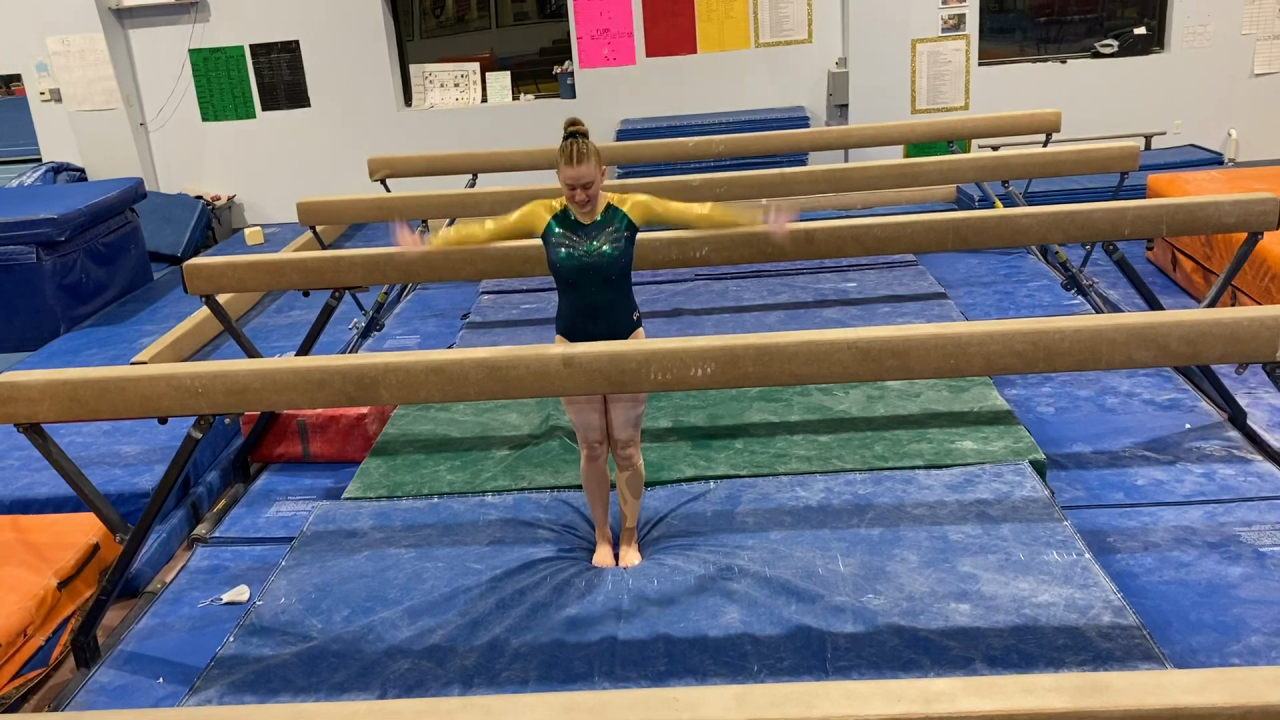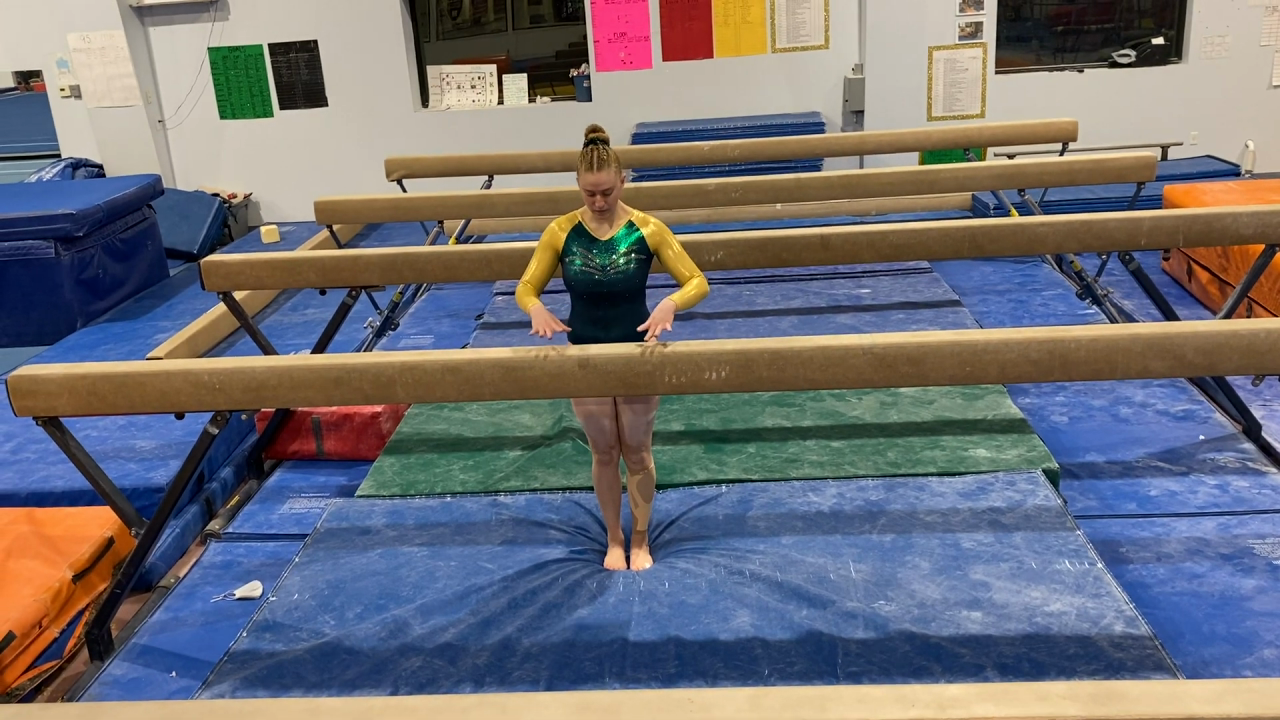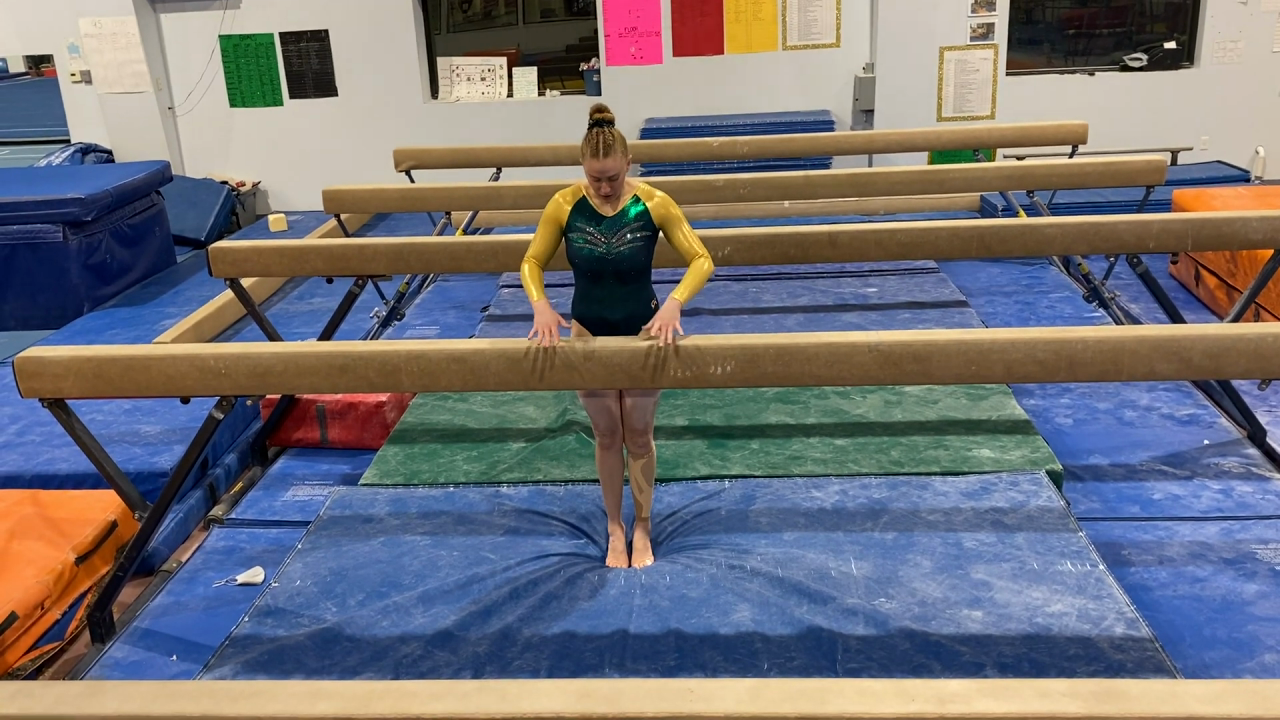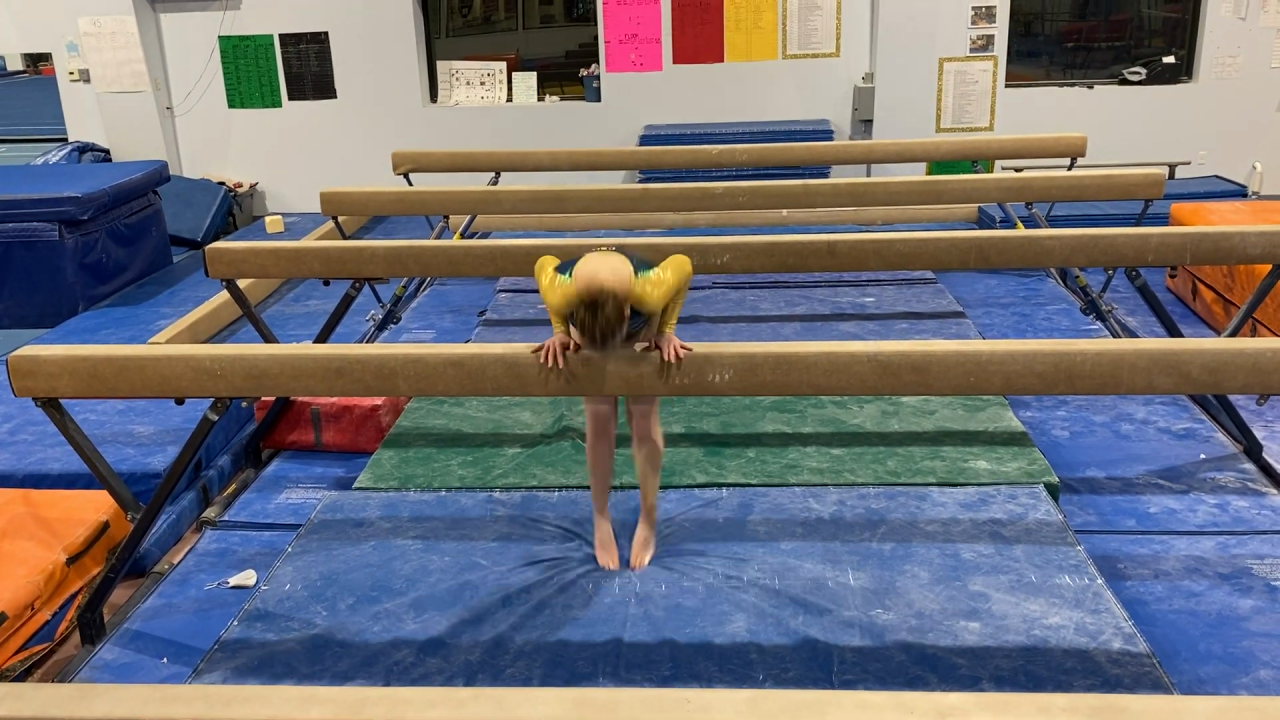
dt=1s
person 1, frame 1
left shoulder: (629, 210)
right shoulder: (545, 216)
left elbow: (696, 213)
right elbow: (487, 229)
left wrist: (759, 219)
right wrist: (425, 244)
left hip: (627, 345)
right hip: (572, 350)
left knee: (627, 447)
right knee: (592, 449)
left ankle: (630, 536)
right ankle: (603, 537)
person 1, frame 2
left shoulder: (648, 229)
right shoulder: (560, 232)
left elbow: (698, 283)
right elbow: (525, 287)
left wrist: (669, 303)
right wrist: (537, 309)
left knee: (637, 453)
right knee: (603, 454)
left ankle: (640, 539)
right ankle: (613, 538)
person 1, frame 3
left shoulder: (654, 204)
right shoulder: (564, 205)
left elbow: (702, 260)
right elbow: (532, 261)
left wrist: (675, 302)
right wrist: (540, 304)
left hip: (643, 331)
right hip: (588, 334)
left knee: (639, 437)
right knee: (607, 437)
left ankle: (642, 525)
right ankle: (615, 528)
person 1, frame 4
left shoulder: (649, 291)
right shoulder: (561, 294)
left elbow: (683, 265)
right elbow: (544, 264)
left wrist: (665, 330)
right wrist: (560, 331)
left knee: (645, 424)
right knee: (600, 420)
left ankle: (647, 524)
right ankle: (601, 523)
